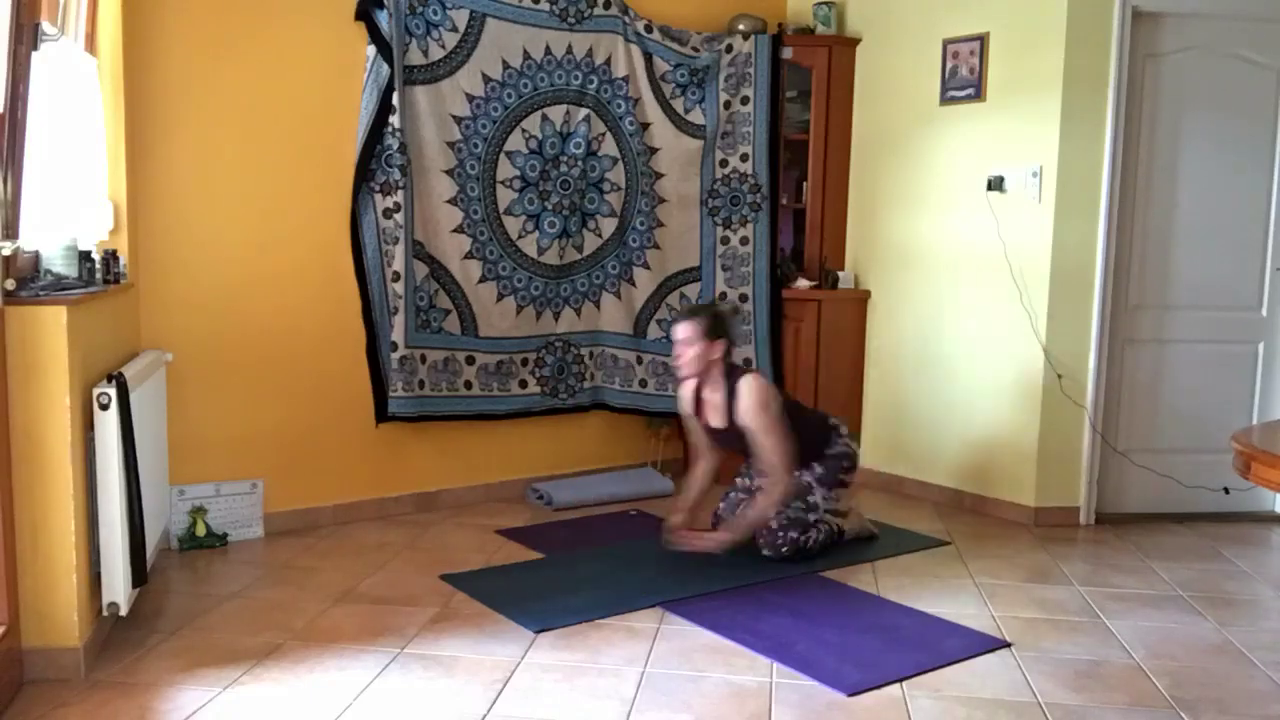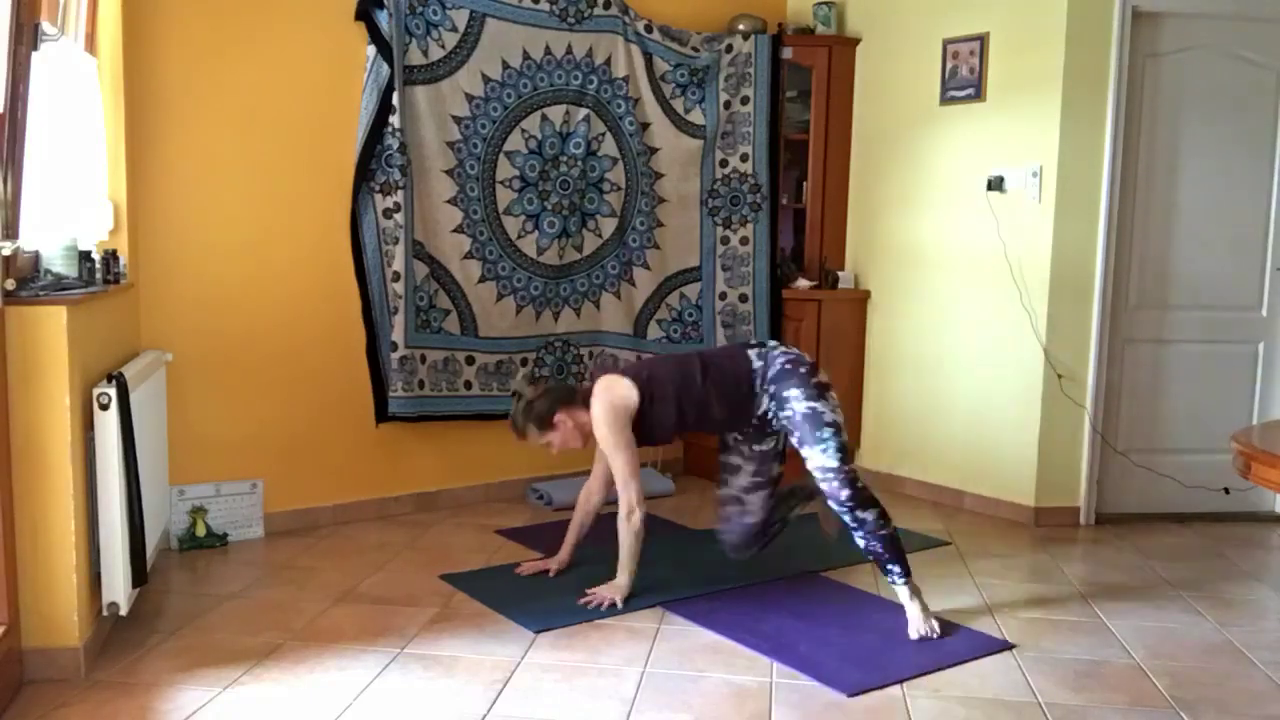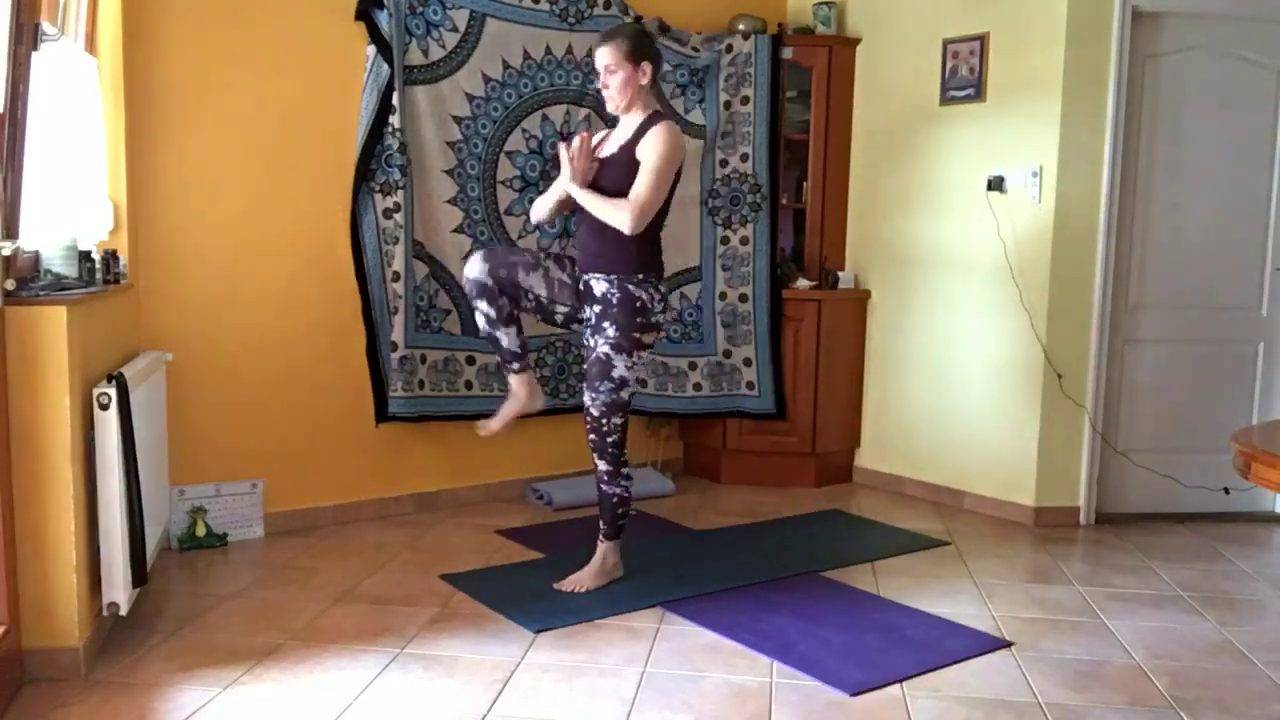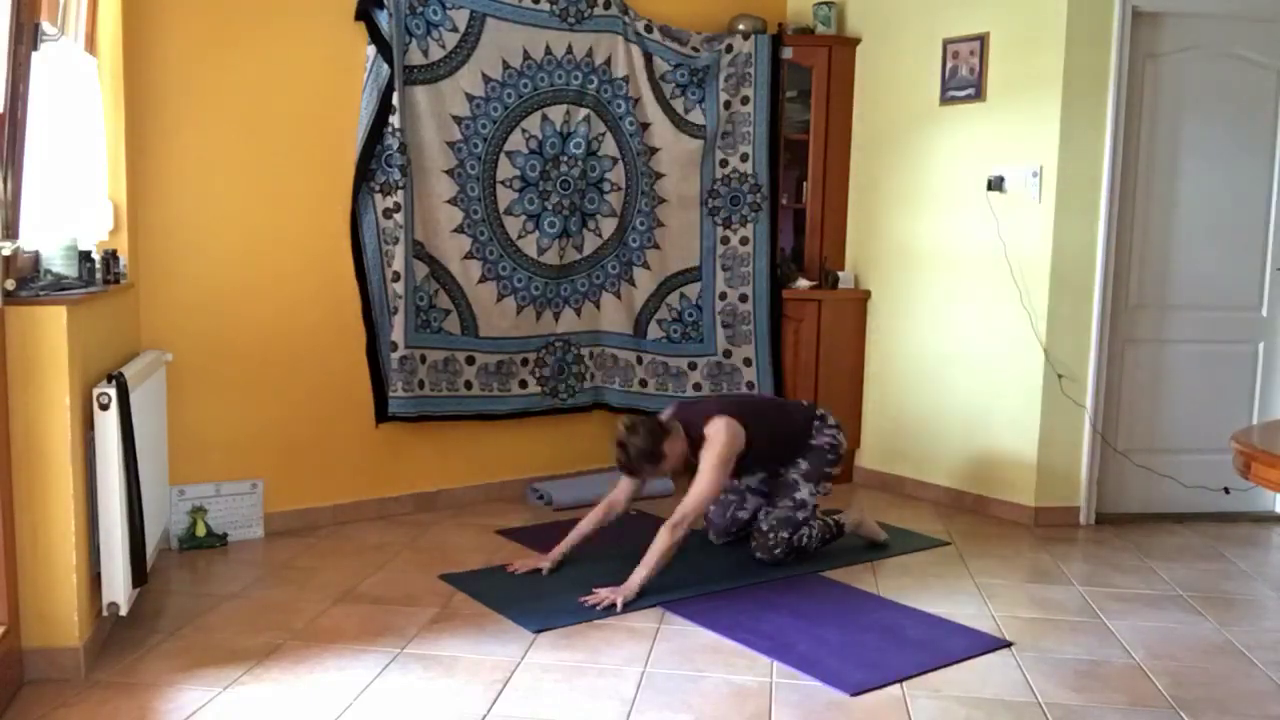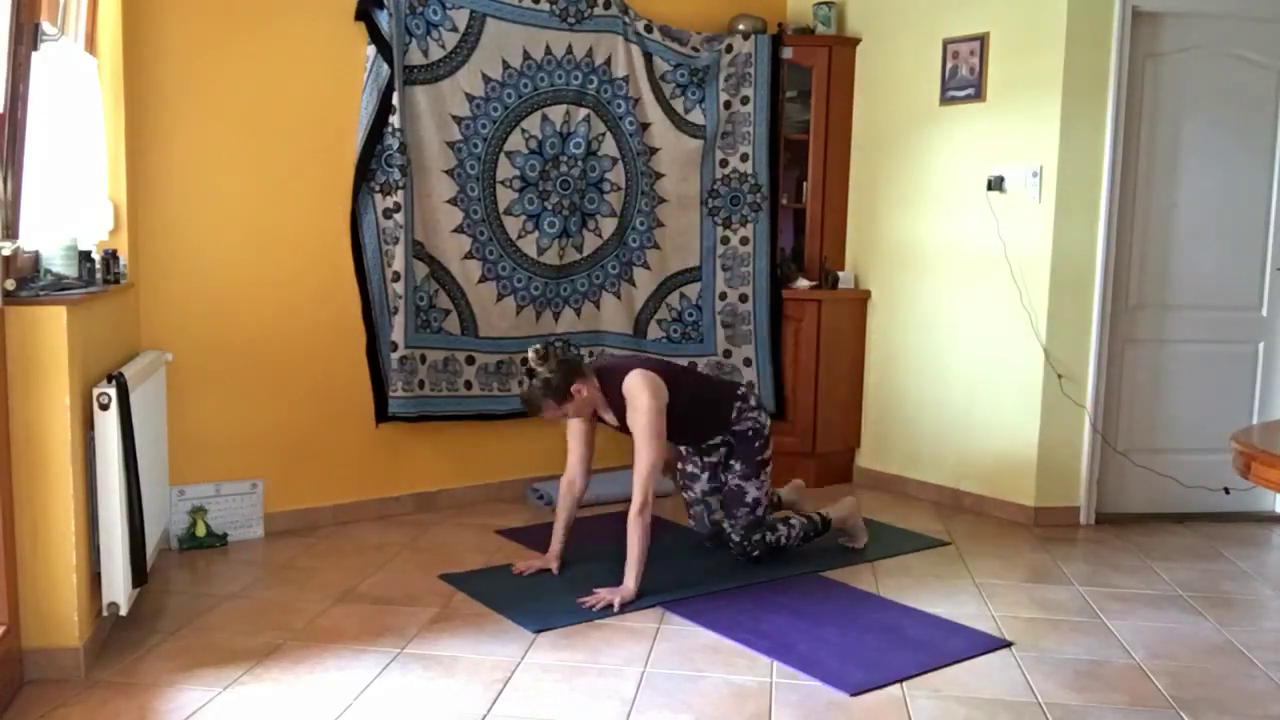
dt=1s
person 1, frame 1
left shoulder: (751, 392)
right shoulder: (689, 393)
left elbow: (780, 477)
right elbow: (707, 460)
left wrist: (730, 534)
right wrist: (683, 511)
left hip: (826, 459)
left knee: (778, 541)
left ankle: (845, 525)
right ankle: (819, 509)
person 1, frame 2
left shoulder: (606, 402)
right shoulder: (605, 407)
left elbow: (631, 505)
right elbow: (594, 490)
left wrist: (623, 580)
right wrist: (561, 556)
left hip: (773, 375)
right hip: (738, 414)
left knee: (843, 488)
right knee: (741, 536)
left ankle: (906, 593)
right ankle: (807, 495)
person 1, frame 3
left shoulder: (661, 136)
right shoulder: (600, 140)
left elbow: (630, 218)
right elbow: (539, 214)
left wrist: (574, 186)
right wrist: (571, 177)
left hip: (625, 297)
right hip: (586, 286)
left knee: (603, 427)
right knee: (483, 271)
left ankle: (608, 558)
right ankle: (523, 387)
person 1, frame 4
left shoulder: (719, 436)
right shoulder: (665, 430)
left elbow: (680, 522)
right elbow: (616, 499)
left wrist: (629, 586)
right wrist: (554, 555)
left hip: (815, 439)
right hip: (758, 451)
left knee: (771, 543)
right knee: (720, 529)
left ankle: (848, 522)
right ankle: (798, 507)
person 1, frame 5
left shoulder: (638, 389)
right shoulder: (582, 391)
left elbow: (641, 500)
right elbow: (574, 476)
left wrist: (629, 586)
right wrist: (553, 552)
left hip: (738, 420)
right hip: (695, 435)
left knee: (747, 543)
right knee: (712, 530)
left ankle: (838, 516)
right ankle: (782, 498)
